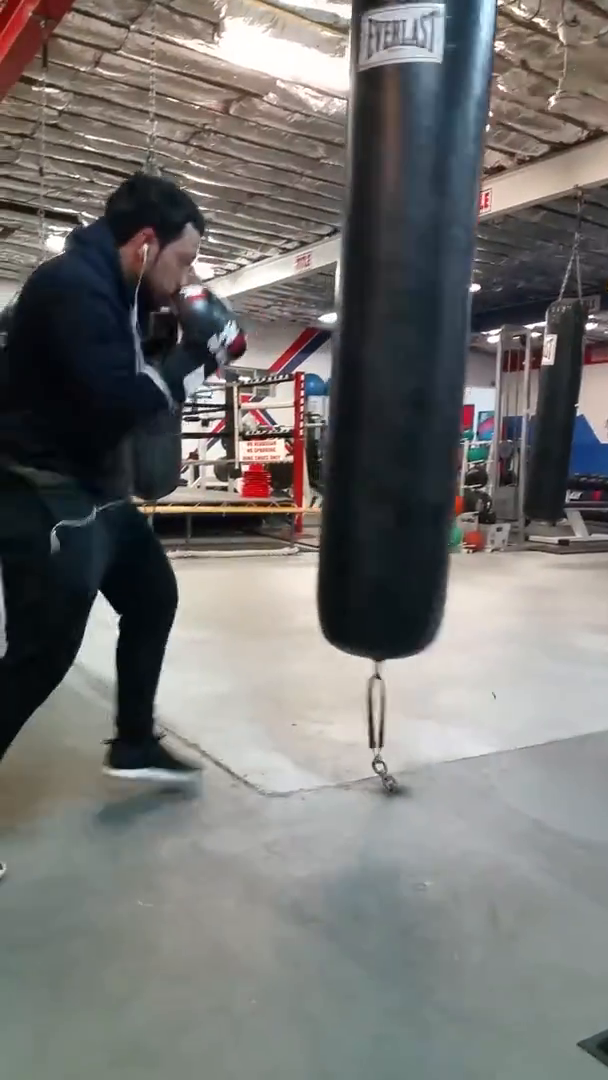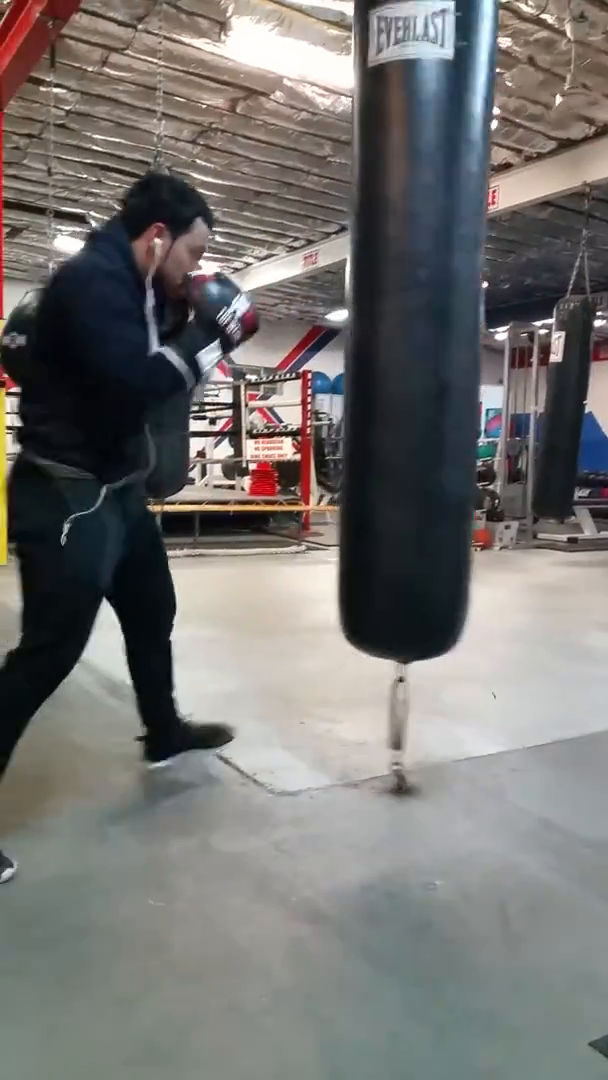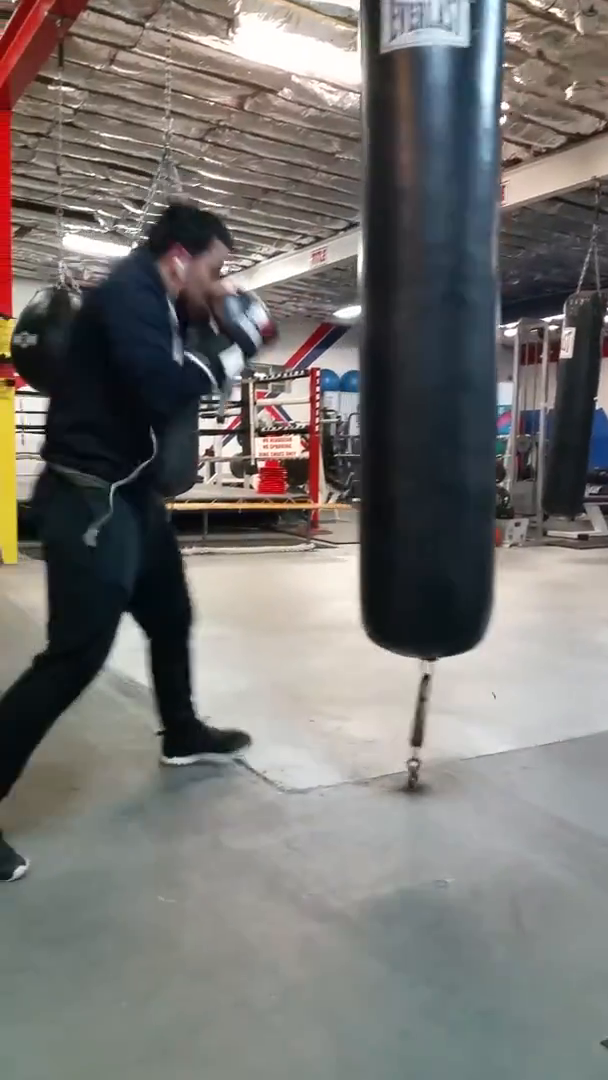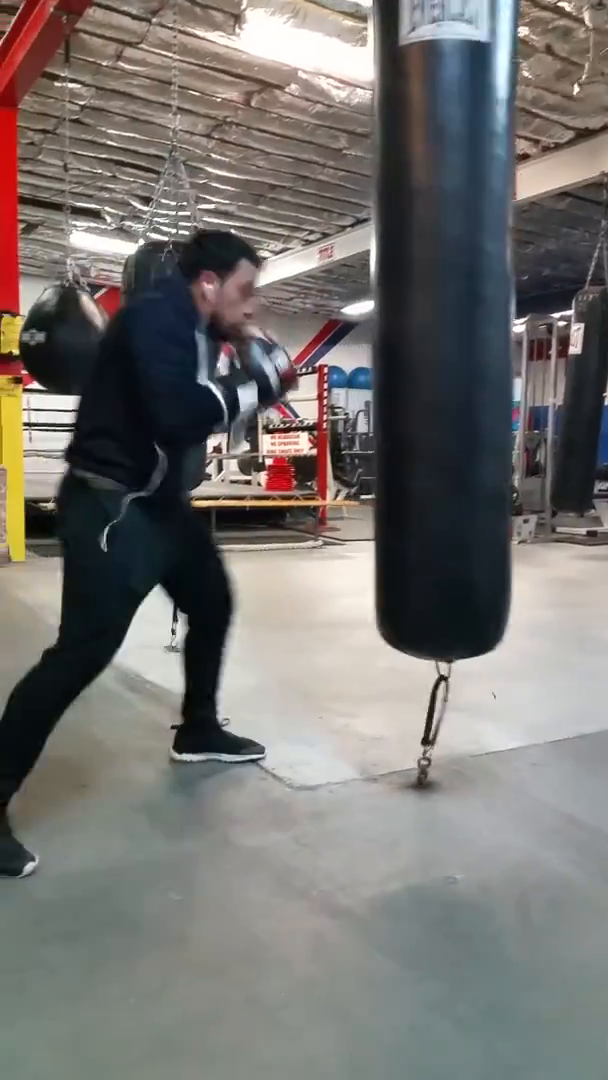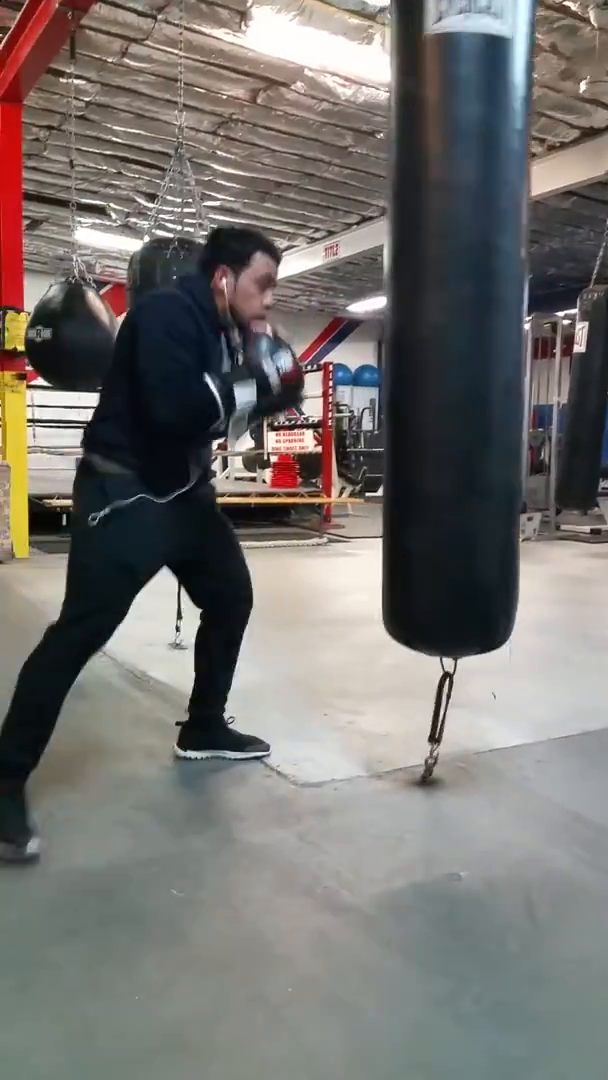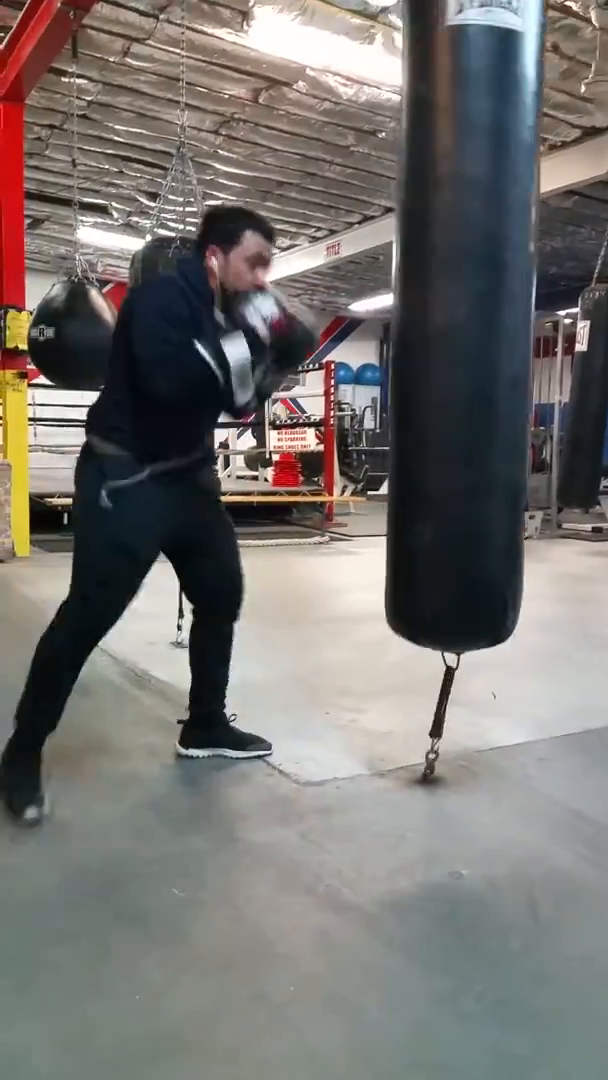
dt=0.1s
person 1, frame 1
left shoulder: (112, 283)
right shoulder: (72, 284)
left elbow: (121, 378)
right elbow: (118, 403)
left wrist: (185, 332)
right wrist: (196, 353)
left hip: (95, 491)
left knee: (153, 603)
left ankle: (135, 745)
person 1, frame 2
left shoulder: (131, 283)
right shoulder: (93, 279)
left elbow: (143, 366)
right elbow: (132, 386)
left wrist: (198, 324)
right wrist: (206, 335)
left hip: (113, 487)
right hip: (67, 493)
left knee: (152, 606)
left ankle: (164, 731)
person 1, frame 3
left shoulder: (159, 306)
right shoulder: (124, 297)
left elbow: (169, 387)
right elbow: (162, 391)
left wrist: (221, 347)
right wrist: (226, 345)
left hip: (132, 495)
right hip: (88, 501)
left knee: (171, 615)
right knee: (75, 655)
left ankle: (182, 733)
person 1, frame 4
left shoulder: (193, 332)
right shoulder: (156, 317)
left elbow: (194, 415)
right elbow: (174, 412)
left wrist: (254, 381)
right wrist: (251, 380)
left hip: (161, 502)
right hip: (111, 504)
left knee: (213, 606)
right knee: (81, 651)
left ankle: (198, 731)
person 1, frame 5
left shoulder: (231, 338)
right shoulder: (169, 313)
left elbow: (212, 415)
right elbow: (170, 406)
left wrist: (269, 386)
right wrist: (256, 381)
left hip: (186, 494)
right hip: (122, 492)
left knee: (231, 600)
right knee: (79, 630)
left ankle: (206, 727)
person 1, frame 6
left shoulder: (229, 314)
right shoulder: (163, 295)
left elbow: (231, 403)
right elbow: (167, 380)
left wrist: (273, 357)
right wrist: (248, 338)
left hip: (187, 475)
right hip: (124, 473)
left knee: (221, 594)
right knee: (89, 611)
left ankle: (204, 726)
